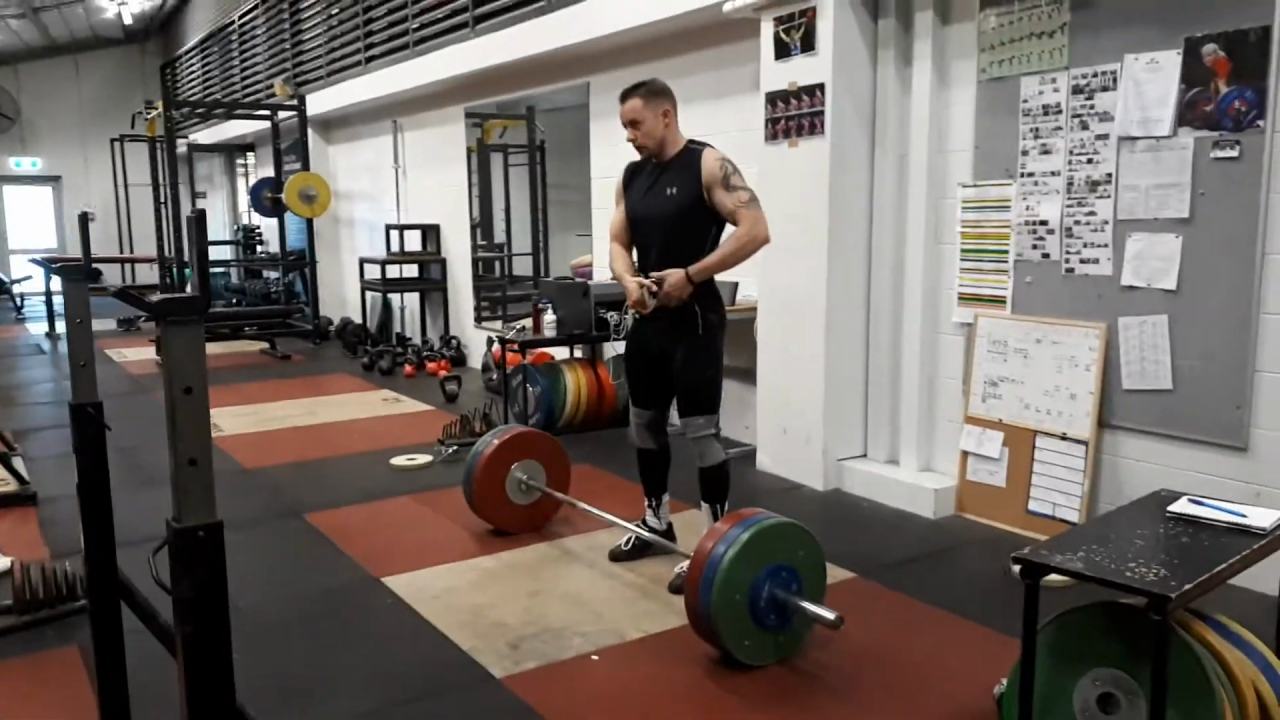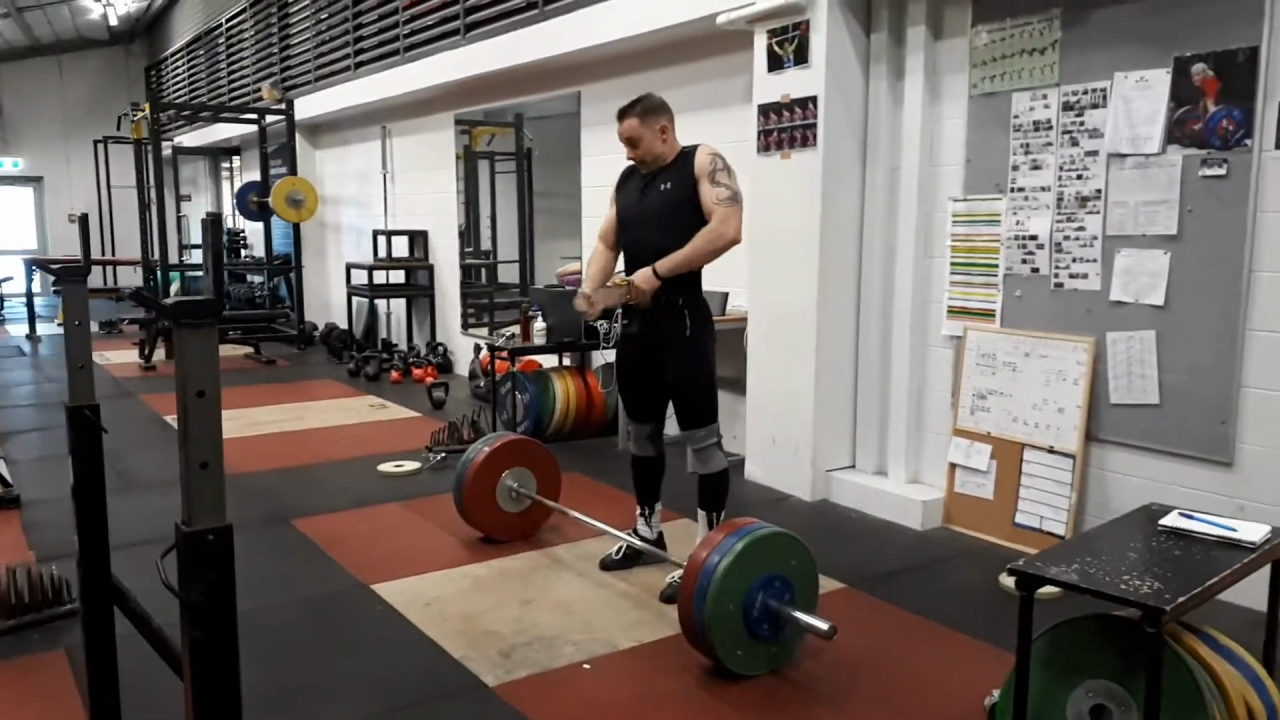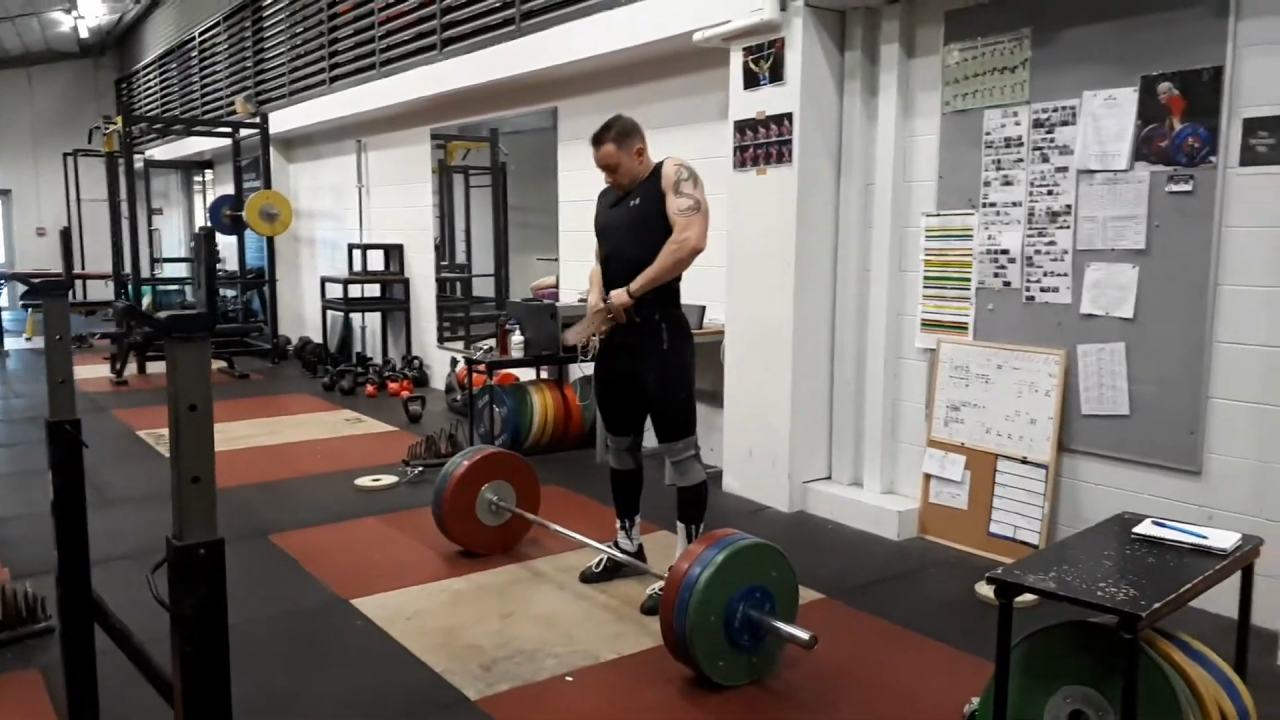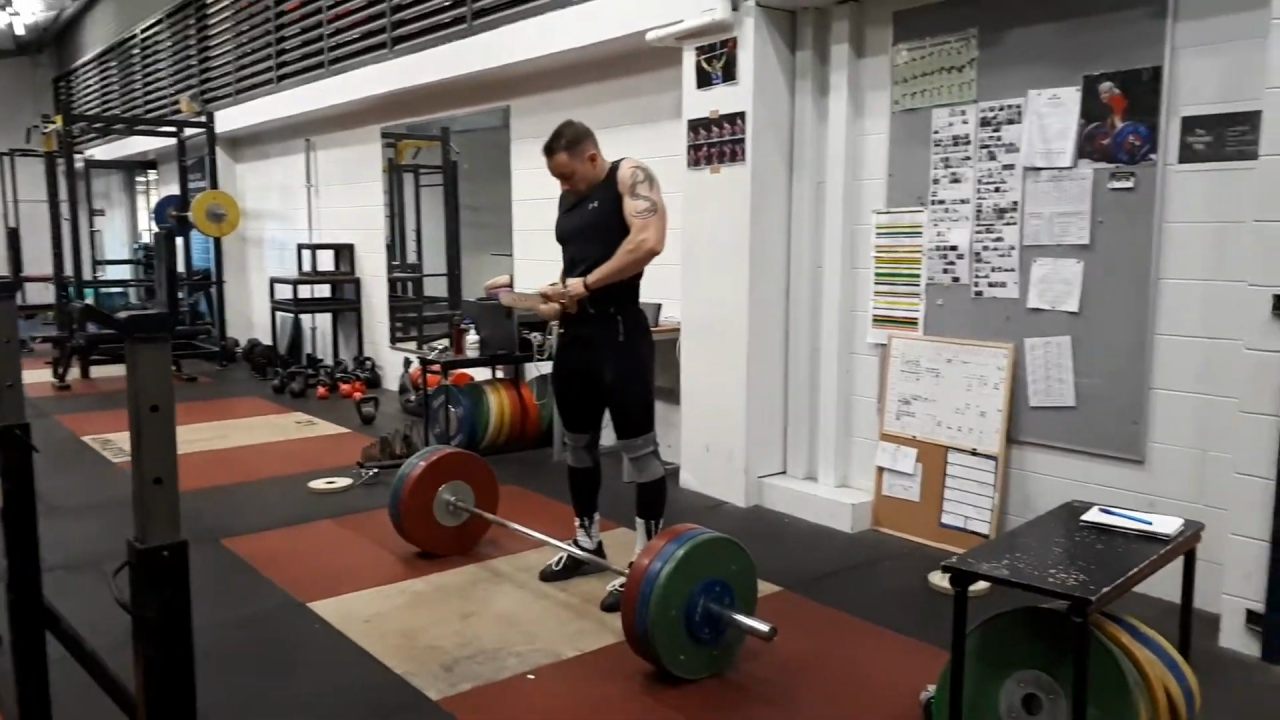
dt=0.4s
person 1, frame 1
left shoulder: (709, 165)
right shoulder: (632, 175)
left elbow: (755, 231)
right elbow: (618, 242)
left wrist: (690, 275)
right wrist: (627, 280)
left hip: (694, 316)
right hip: (648, 317)
left knee: (699, 429)
right knee: (644, 423)
right ankle: (656, 523)
person 1, frame 2
left shoulder: (704, 164)
right shoulder: (627, 180)
left elbow: (727, 230)
right elbow: (607, 242)
left wrist: (658, 273)
right wrist: (591, 284)
left hip: (682, 321)
right hip: (636, 323)
left knee: (701, 438)
right knee: (641, 432)
right ankle: (647, 533)
person 1, frame 3
left shoulder: (674, 176)
right shoulder: (607, 197)
left elbow: (690, 239)
left wrist: (632, 293)
right wrist: (597, 299)
left hip: (661, 335)
right hip: (616, 338)
left knee: (679, 451)
right knee: (620, 446)
right ankle: (627, 546)
person 1, frame 4
left shoulder: (630, 177)
right shoulder: (570, 199)
left elbow: (648, 241)
left wrist: (587, 284)
right wrist: (560, 290)
left hip: (619, 332)
right hip: (573, 334)
left knee: (637, 448)
right knee: (578, 444)
right ankle: (586, 543)
